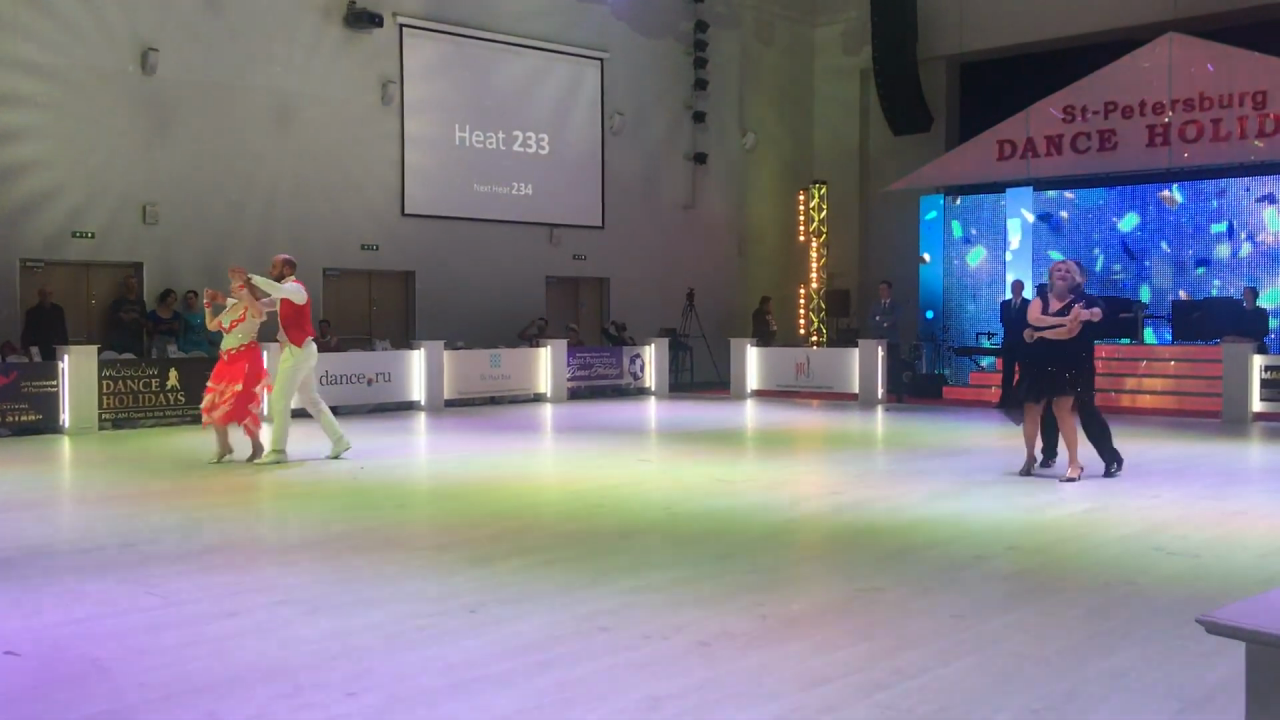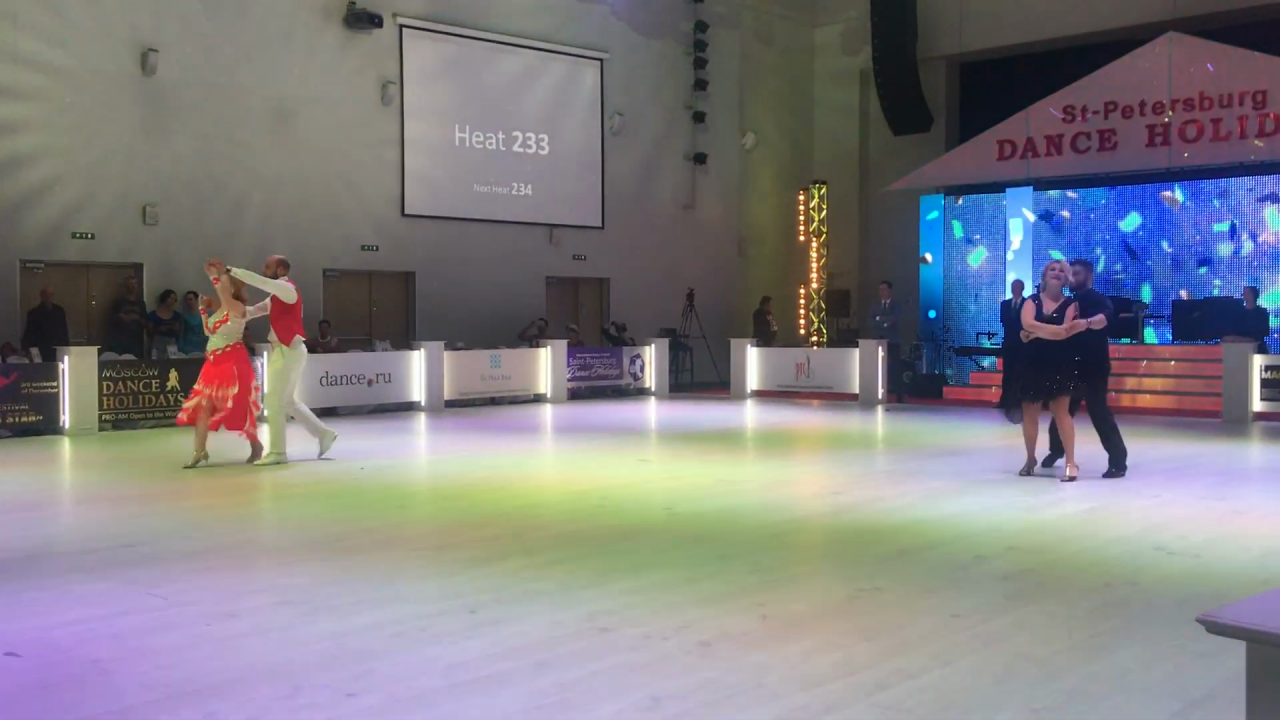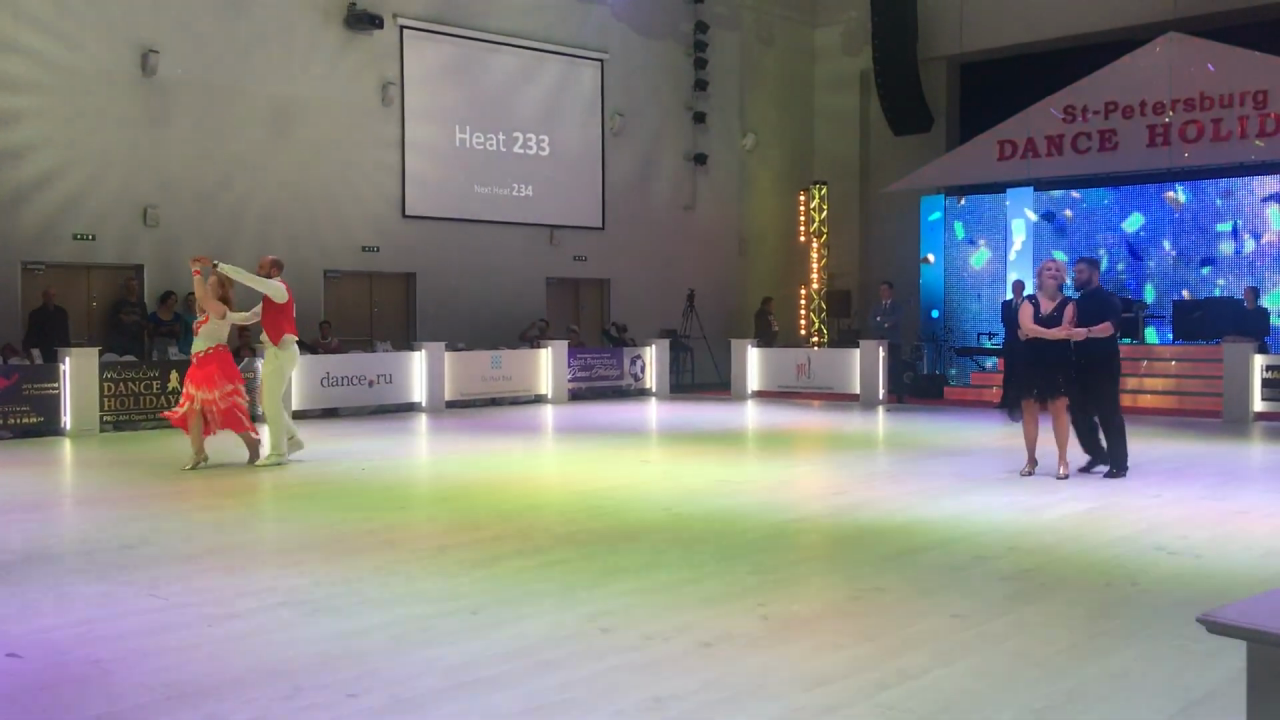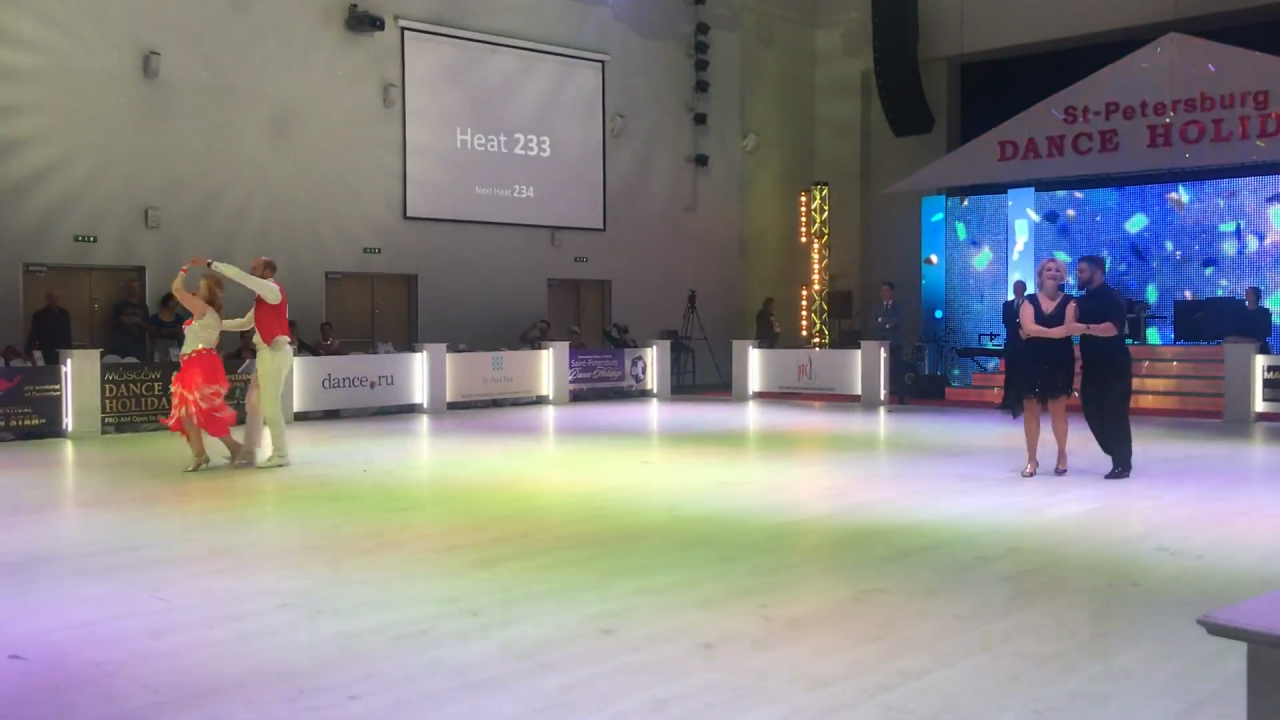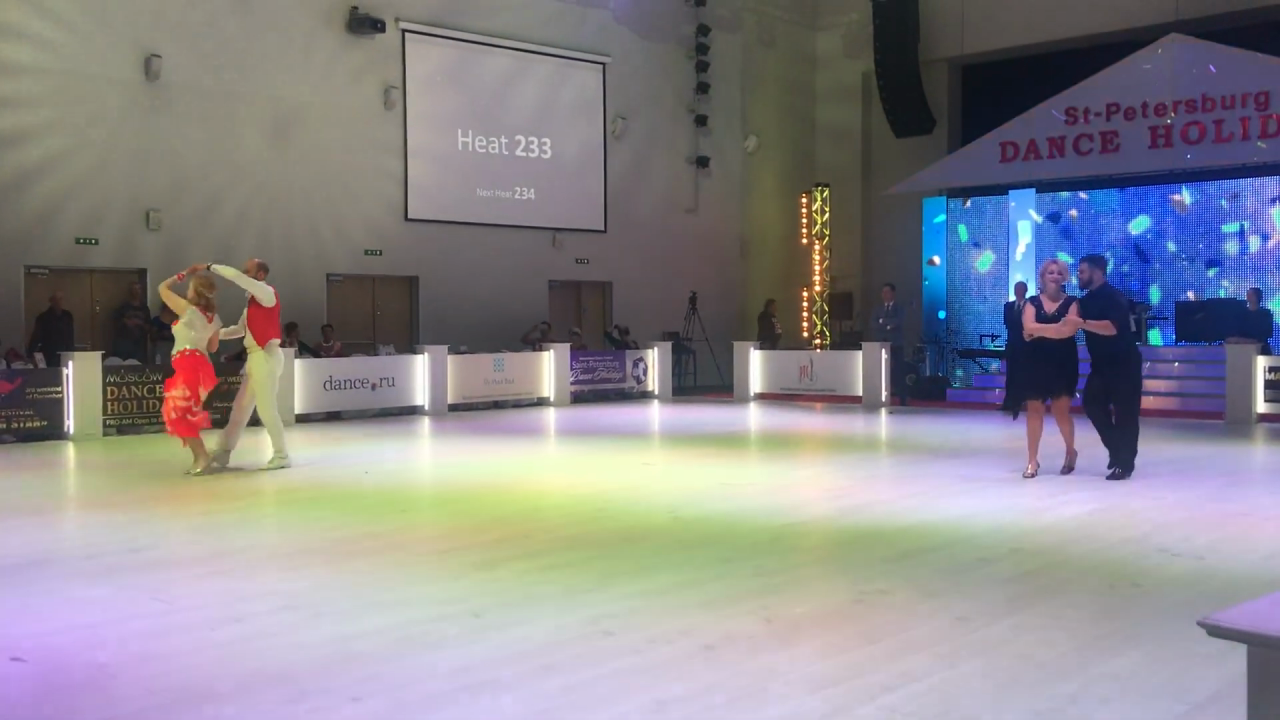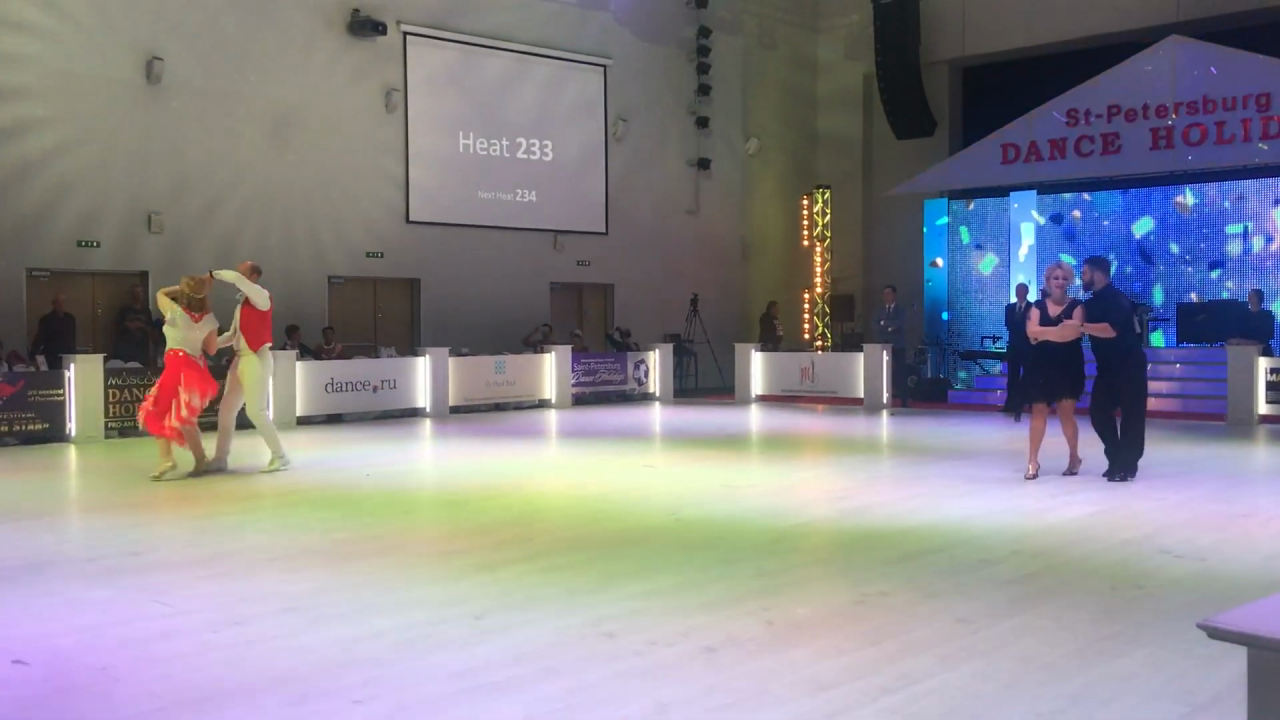
dt=0.1s
person 1, frame 1
left shoulder: (1090, 302)
left elbow: (1097, 313)
left knee: (1088, 412)
right knee: (1049, 412)
left ankle: (1111, 458)
right ankle: (1049, 453)
person 1, frame 2
left shoulder: (1099, 301)
left elbow: (1102, 319)
left wrist: (1086, 322)
left hip: (1093, 366)
left knee: (1099, 412)
left ankle: (1118, 461)
right ankle: (1057, 450)
person 1, frame 3
left shoulder: (1107, 300)
right shoulder: (1076, 301)
left elbow: (1109, 326)
left wrist: (1087, 331)
left hip: (1105, 365)
right hip: (1083, 365)
left knee: (1108, 412)
right knee: (1080, 412)
left ankle: (1118, 462)
right ankle: (1097, 454)
person 1, frame 4
left shoulder: (1112, 298)
right shoulder: (1084, 300)
left elbow: (1113, 328)
right elbow: (1072, 324)
left wrist: (1085, 327)
left hip: (1114, 364)
right hip: (1092, 365)
left knee: (1115, 412)
right knee: (1092, 410)
left ankle: (1123, 462)
right ankle: (1118, 454)
person 1, frame 5
left shoulder: (1114, 298)
right shoulder: (1087, 300)
left elbow: (1112, 327)
right elbow: (1074, 323)
left wrist: (1082, 323)
left hip: (1125, 363)
right hip: (1102, 364)
left knee: (1125, 412)
right knee: (1092, 404)
left ankle: (1125, 463)
right ankle: (1117, 450)
person 1, frame 6
left shoulder: (1116, 300)
right shoulder: (1093, 301)
left elbow: (1111, 329)
right elbow: (1093, 327)
left wrist: (1080, 326)
left hip: (1128, 365)
right hip: (1108, 366)
left knee: (1130, 415)
right knee: (1099, 412)
left ankle: (1128, 465)
right ankle: (1117, 460)
person 2, frame 1
left shoulder: (1078, 303)
right shoulder: (1040, 300)
left elbow: (1070, 332)
right elbow: (1033, 319)
left wrist: (1037, 334)
right wrist: (1063, 320)
left hip: (1066, 362)
right hip: (1038, 361)
left knee: (1062, 411)
right knee: (1030, 411)
left ankle: (1074, 464)
right ankle: (1030, 457)
person 2, frame 2
left shoulder: (1070, 304)
right shoulder: (1032, 301)
left elbow: (1067, 332)
right elbow: (1027, 323)
left wrist: (1035, 334)
right wrist: (1056, 329)
left hip: (1061, 363)
right hip: (1034, 361)
left knee: (1060, 410)
right knee: (1029, 411)
left ankle: (1071, 462)
right ankle: (1030, 458)
person 2, frame 3
left shoulder: (1067, 303)
right shoulder: (1029, 301)
left elbow: (1064, 332)
right elbow: (1025, 325)
left wrist: (1034, 334)
right wrist: (1053, 332)
left hip: (1058, 362)
right hip: (1032, 360)
left knee: (1058, 409)
right knee: (1029, 410)
left ankle: (1062, 460)
right ankle: (1030, 458)
person 2, frame 4
left shoulder: (1068, 301)
right shoulder: (1030, 301)
left elbow: (1067, 330)
right elbow: (1028, 327)
left wrist: (1037, 332)
right wrist: (1054, 331)
left hip: (1059, 361)
right hip: (1033, 360)
left knee: (1057, 408)
right knee: (1031, 409)
left ankle: (1062, 455)
right ankle: (1031, 460)
person 2, frame 5
left shoulder: (1071, 302)
right shoulder: (1032, 303)
left elbow: (1071, 330)
right elbow: (1028, 326)
left wrist: (1038, 332)
right wrist: (1055, 327)
left hip: (1063, 361)
right hip: (1036, 360)
left knee: (1060, 408)
right knee: (1034, 409)
left ankle: (1071, 453)
right ankle: (1032, 460)
person 2, frame 6
left shoulder: (1076, 306)
right shoulder: (1038, 306)
left elbow: (1074, 333)
right elbow: (1031, 330)
left wrist: (1042, 336)
right wrist: (1057, 331)
left hip: (1068, 364)
right hip: (1041, 363)
left knee: (1065, 412)
right knee: (1038, 411)
left ankle: (1074, 458)
right ankle: (1033, 462)
person 3, frame 1
left shoulder: (294, 288)
right shoulder: (284, 294)
left elbow: (279, 290)
left wrist: (249, 278)
left hip: (298, 350)
right hip: (296, 350)
left knee: (279, 398)
right knee: (310, 399)
left ankle: (278, 450)
right ankle: (339, 440)
person 3, frame 2
left shoulder: (286, 289)
right shoulder: (275, 297)
left elbow: (260, 281)
right elbow: (252, 311)
left wrist: (229, 270)
left hip: (289, 351)
right hip: (284, 351)
left knee: (275, 401)
right knee: (287, 400)
left ankle: (278, 451)
right ankle: (323, 433)
person 3, frame 3
left shoulder: (278, 288)
right shoulder: (271, 296)
left elbow: (247, 277)
right elbow: (250, 317)
left wrist: (218, 266)
left hip: (282, 351)
right hip: (278, 351)
left knee: (272, 401)
right knee: (266, 400)
left ankle: (278, 452)
right ankle: (291, 438)
person 3, frame 4
left shoulder: (272, 290)
right shoulder: (262, 297)
left elbow: (239, 276)
right elbow: (246, 323)
left wrist: (210, 263)
left hip: (275, 352)
right hip: (267, 353)
left knee: (269, 404)
right knee: (254, 402)
left ankle: (280, 454)
right ankle: (249, 449)
person 3, frame 5
left shoulder: (266, 293)
right shoulder: (254, 300)
left elbow: (237, 277)
right elbow: (240, 329)
left wrist: (210, 267)
left hip: (266, 356)
right hip: (256, 356)
left knee: (266, 407)
right knee: (241, 405)
left ankle: (281, 456)
right ankle: (225, 451)
person 3, frame 6
left shoulder: (260, 297)
right shoulder: (241, 303)
left elbow: (237, 277)
right elbow: (233, 334)
left wrist: (212, 274)
left hip: (256, 359)
right hip: (240, 359)
left knee: (256, 410)
right knee: (227, 408)
left ankle: (279, 456)
right ankle: (220, 457)
person 4, frame 1
left shoulder: (252, 308)
right shoulder: (230, 309)
left elbow: (258, 312)
right elbow: (211, 325)
left wrist: (242, 286)
right wrist: (208, 302)
left hip: (246, 360)
right hip: (227, 361)
left knee: (242, 405)
right knee: (215, 404)
left ankle: (256, 445)
right ankle: (223, 447)
person 4, frame 2
left shoulder: (237, 308)
right shoulder: (219, 311)
left elbow: (226, 298)
right elbow: (209, 331)
left wrist: (216, 276)
right wrist: (203, 309)
left hip: (232, 361)
right hip: (214, 362)
left knee: (237, 407)
right knee: (202, 406)
left ankle: (256, 445)
right ankle: (199, 452)
person 4, frame 3
left shoulder: (219, 309)
right shoulder: (211, 311)
left elbow: (201, 293)
left wrist: (196, 270)
left hip: (216, 363)
right hip: (200, 364)
left knee: (226, 409)
right knee: (193, 409)
left ankle: (252, 443)
right ankle: (198, 454)
person 4, frame 4
left shoulder: (204, 309)
right shoulder: (210, 314)
left elbow: (177, 290)
left wrist: (184, 270)
left hip: (202, 364)
right hip: (194, 365)
left knee: (205, 412)
right knee: (187, 411)
left ankle: (233, 445)
right ankle: (199, 456)
person 4, frame 5
left shoulder: (188, 310)
right shoulder: (212, 317)
left elbow: (163, 289)
right elbow: (213, 347)
left wrist: (181, 276)
left hip: (189, 365)
right hip: (196, 365)
left knee: (179, 414)
right knee: (186, 414)
left ankle: (202, 456)
right ankle: (199, 458)
person 4, frame 6
left shoulder: (174, 310)
right shoulder: (209, 319)
left elbow: (160, 293)
right elbow: (211, 349)
left wrist: (182, 288)
left hip: (178, 367)
right hip: (196, 368)
left knee: (161, 416)
right knee: (183, 417)
left ankle: (167, 461)
right ankle: (200, 460)
